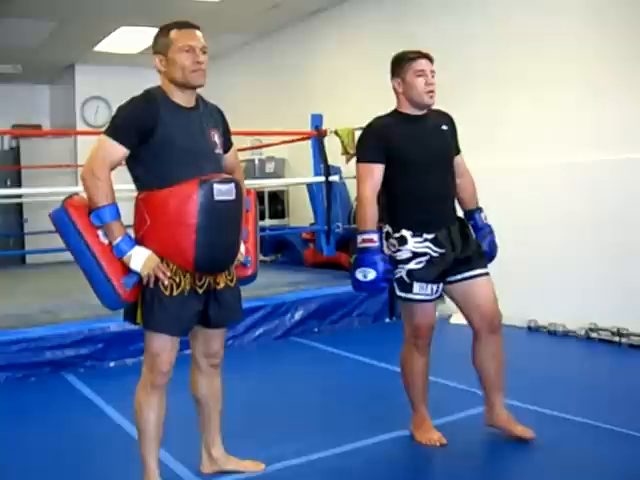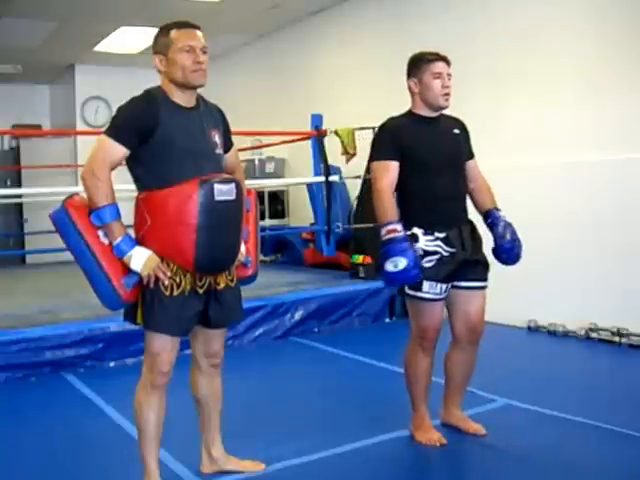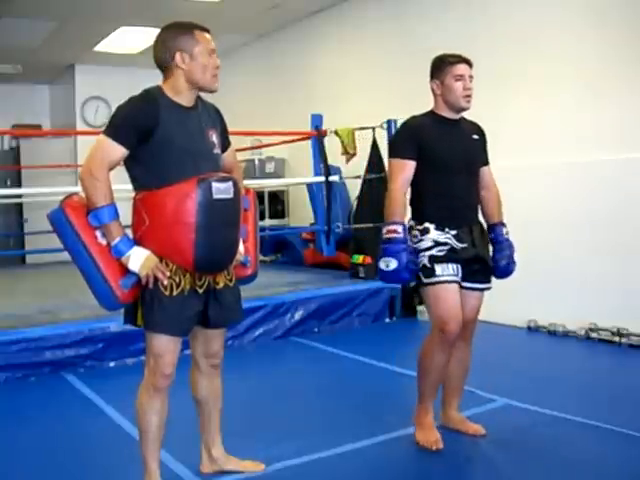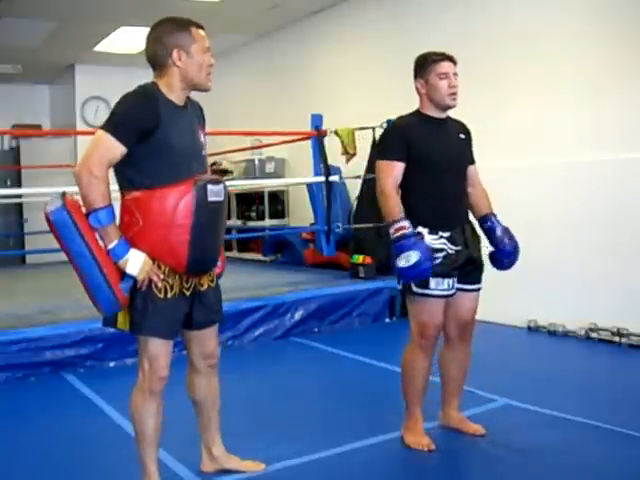
dt=0.5s
person 1, frame 1
left shoulder: (213, 114)
right shoulder: (144, 109)
left elbow: (235, 176)
right elbow: (94, 172)
left wrist: (239, 233)
right wrist: (126, 247)
right hip: (167, 260)
left knee: (210, 358)
right knee: (159, 367)
person 1, frame 2
left shoulder: (214, 115)
right shoulder: (144, 110)
left elbow: (234, 174)
right elbow: (95, 172)
right wrist: (126, 247)
right hip: (168, 261)
left knee: (210, 357)
right knee: (159, 367)
person 1, frame 3
left shoulder: (211, 114)
right shoulder: (144, 109)
left elbow: (233, 175)
right elbow: (93, 172)
right wrist: (125, 247)
right hip: (167, 262)
left knee: (210, 358)
right knee: (162, 369)
person 1, frame 4
left shoulder: (194, 111)
right shoulder: (141, 105)
right elbow: (89, 171)
right wrist: (119, 249)
right hip: (156, 264)
left knee: (207, 358)
right knee: (154, 373)
person 2, frame 1
left shoulder: (444, 123)
right shoulder: (378, 132)
right elbow: (367, 193)
left wrist: (476, 219)
right wrist: (368, 245)
left hip: (454, 235)
right hip: (412, 244)
left knee: (489, 320)
right knee: (420, 335)
left ankle: (496, 411)
right ankle: (420, 419)
person 2, frame 2
left shoulder: (457, 128)
right shoulder: (394, 131)
left elbow: (473, 179)
right elbow: (383, 188)
left wrist: (496, 219)
right wrist: (393, 237)
left hip: (464, 238)
right hip: (423, 244)
left knee: (471, 333)
right knee: (425, 336)
left ankle: (452, 409)
right ankle: (420, 418)
person 2, frame 3
left shoulder: (475, 132)
right shoulder: (415, 129)
left elbow: (487, 187)
right elbow: (397, 186)
left wrist: (499, 233)
right wrist: (394, 236)
left hip: (472, 238)
right hip: (432, 237)
left knee: (465, 331)
right knee: (447, 326)
left ankle: (452, 411)
right ankle: (423, 412)
person 2, frame 4
left shoulder: (460, 131)
right shoulder: (402, 130)
right elbow: (386, 187)
left wrist: (492, 225)
right wrist: (403, 234)
left hip: (463, 239)
right hip: (425, 242)
left knee: (461, 333)
right knee: (426, 335)
left ankle: (451, 411)
right ankle: (412, 421)
